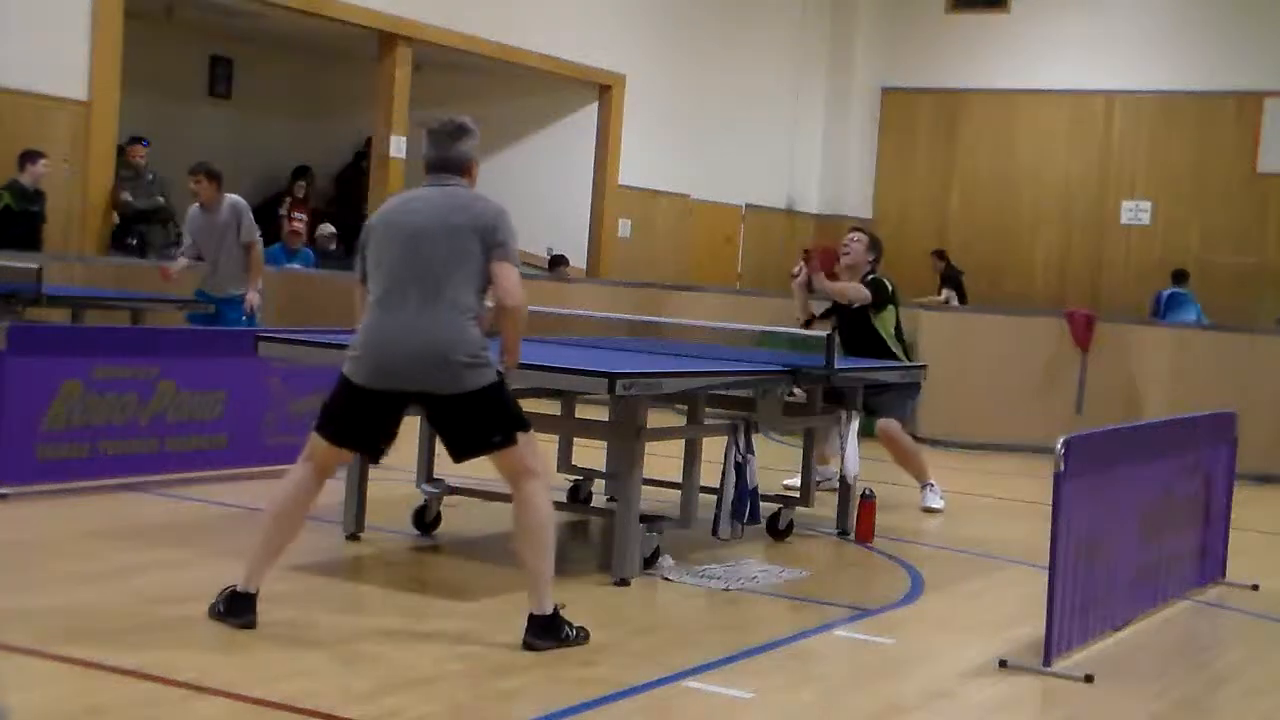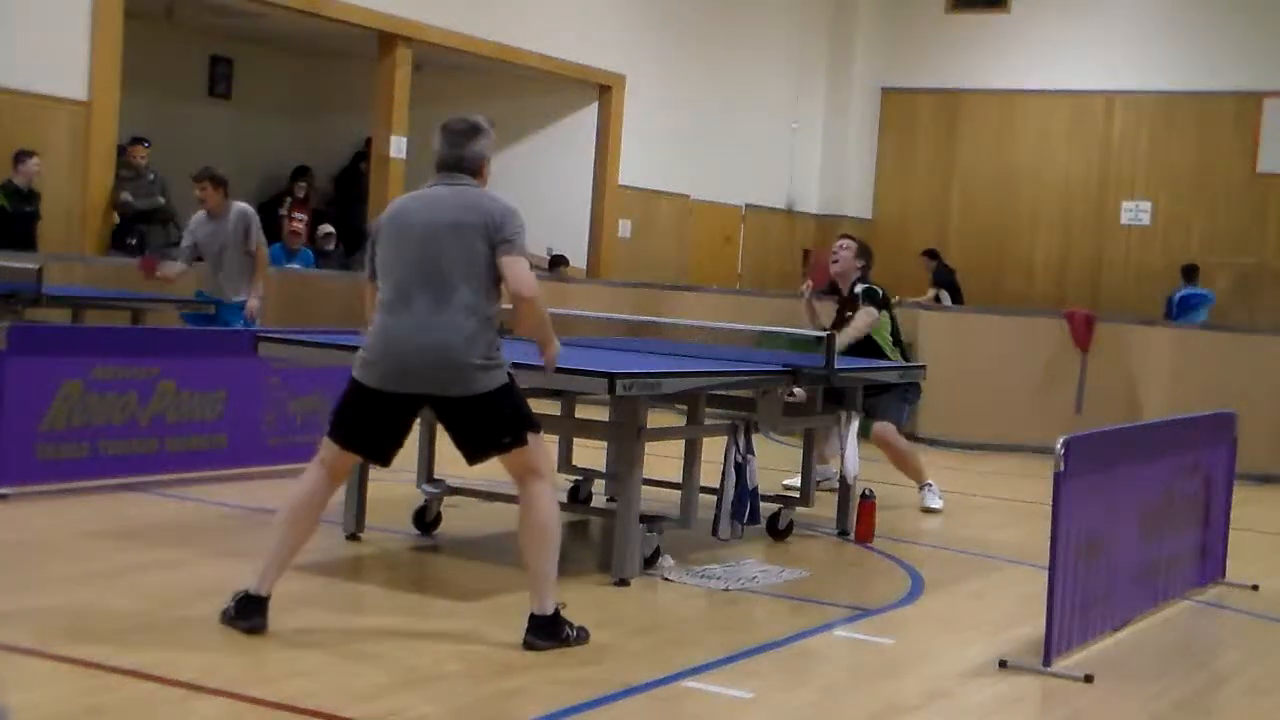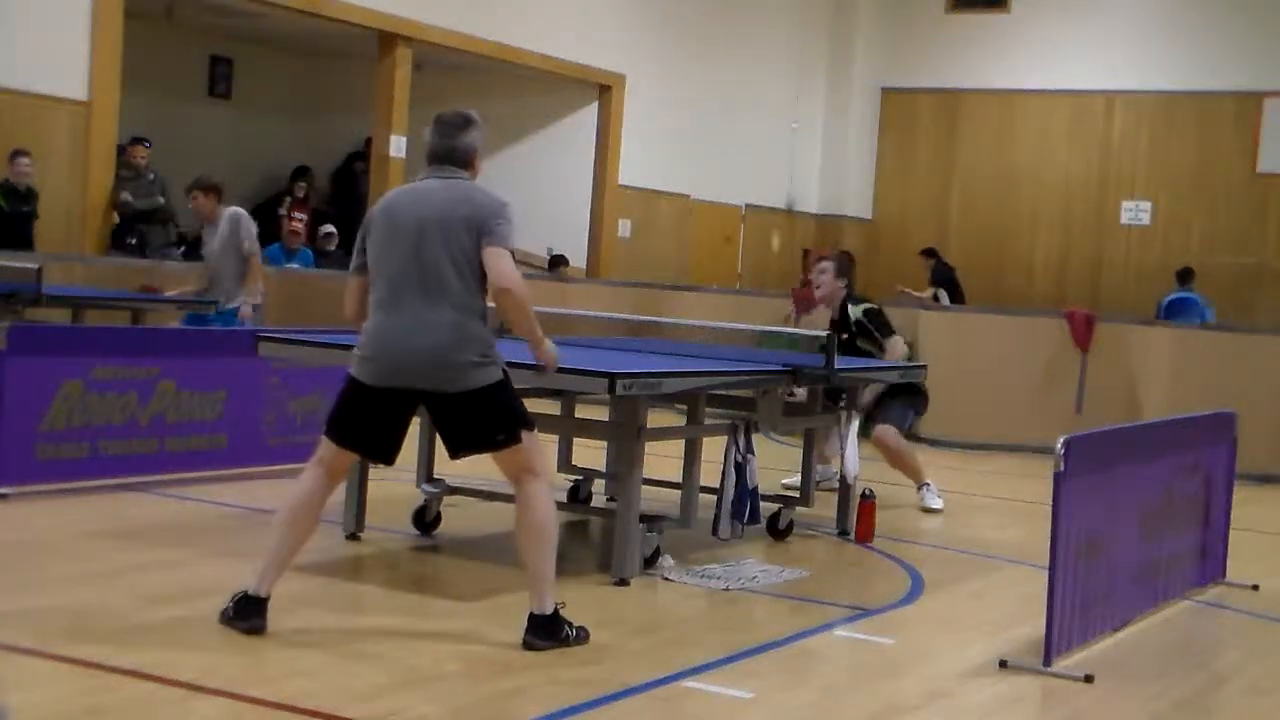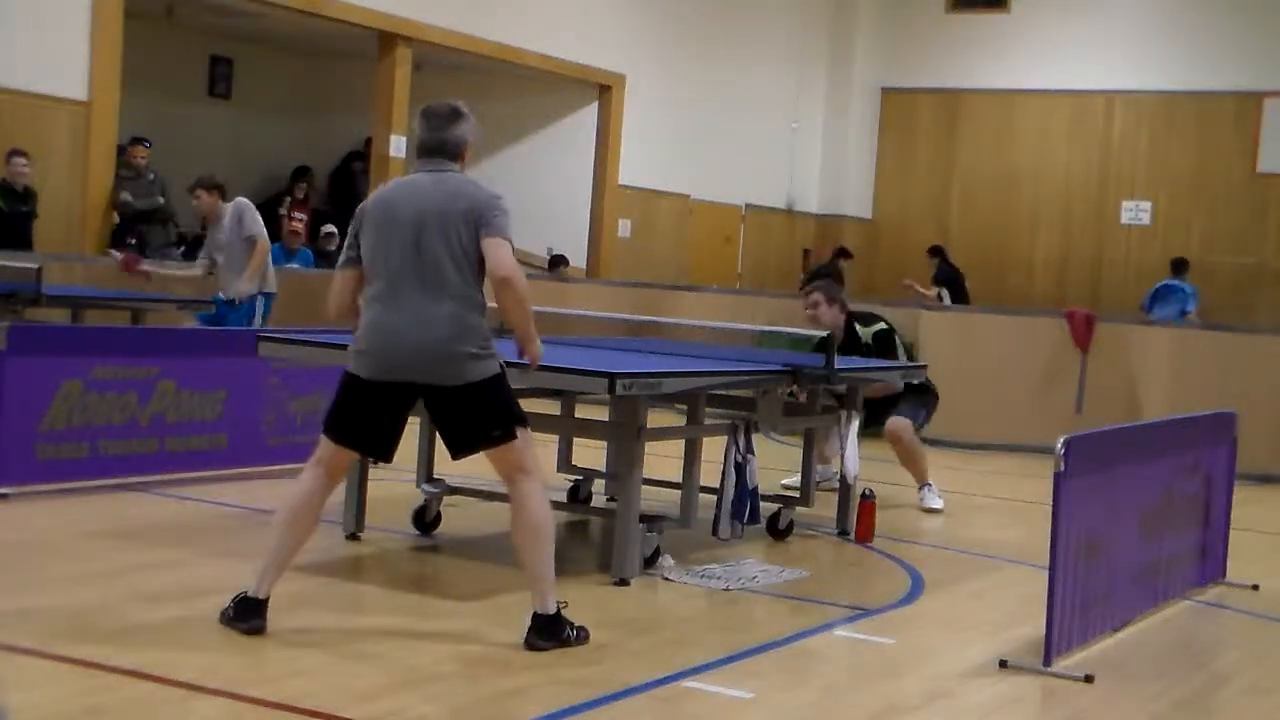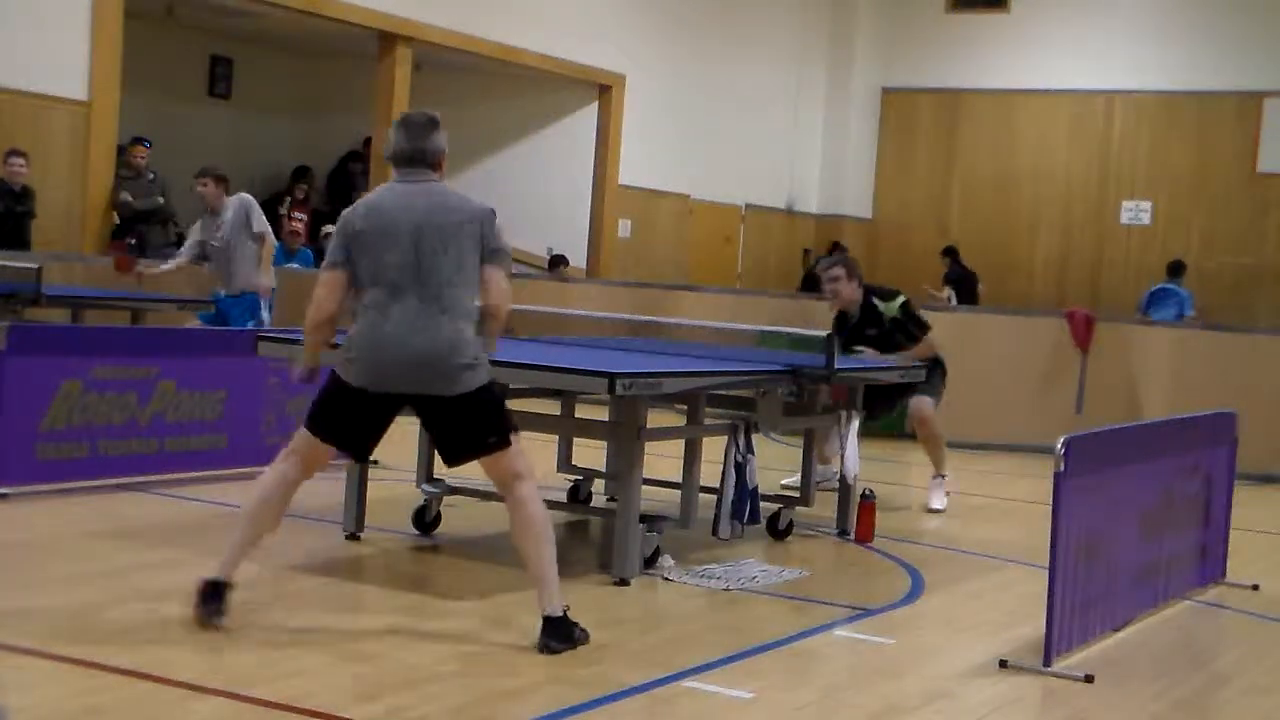
dt=0.2s
person 1, frame 1
left shoulder: (384, 214)
right shoulder: (488, 213)
right elbow: (512, 298)
right wrist: (511, 348)
left hip: (375, 360)
right hip: (458, 364)
left knee: (312, 466)
right knee: (530, 474)
left ankle: (243, 594)
right ankle: (544, 617)
person 1, frame 2
left shoulder: (393, 213)
right shoulder: (497, 212)
right elbow: (523, 290)
right wrist: (546, 342)
left hip: (385, 361)
right hip: (467, 365)
left knee: (325, 470)
right knee: (537, 475)
left ankle: (255, 597)
right ankle: (545, 618)
person 1, frame 3
left shoulder: (384, 207)
right shoulder: (486, 206)
left elbow: (353, 308)
right elbow: (504, 283)
right wrist: (539, 341)
left hip: (380, 360)
right hip: (463, 363)
left knee: (323, 469)
right knee: (532, 474)
left ankle: (254, 599)
right ankle: (544, 618)
person 1, frame 4
left shoulder: (375, 203)
right shoulder: (482, 199)
left elbow: (340, 304)
right elbow: (505, 274)
right wrist: (528, 337)
left hip: (378, 357)
right hip: (461, 358)
left knee: (322, 469)
right knee: (525, 474)
left ankle: (255, 600)
right ankle: (547, 616)
person 1, frame 5
left shoulder: (358, 214)
right shoulder: (474, 212)
left elbow: (321, 311)
right elbow: (497, 306)
left wrist: (308, 361)
right wrist: (473, 340)
left hip: (370, 365)
right hip: (453, 366)
left knee: (294, 463)
right knee: (518, 482)
left ankle: (218, 584)
right ankle: (554, 620)
person 2, frame 1
left shoulder: (877, 285)
right shoulder: (841, 296)
left elbow: (857, 294)
right elbow: (810, 329)
left wrist: (825, 286)
right wrist: (799, 288)
left hip: (894, 380)
left knee: (887, 428)
left ankle: (929, 486)
right ankle: (824, 472)
person 2, frame 2
left shoulder: (866, 291)
right shoulder: (843, 301)
left elbow: (868, 318)
left wrist: (839, 342)
right wrist: (809, 304)
left hip: (894, 385)
left knee: (882, 432)
left ankle: (927, 486)
right ankle: (825, 471)
person 2, frame 3
left shoulder: (862, 312)
right shoulder: (837, 322)
left elbow: (898, 350)
left wrist: (869, 394)
left hip: (903, 392)
right hip: (864, 391)
left knee: (883, 435)
left ankle: (925, 486)
right ankle: (826, 471)
person 2, frame 4
left shoulder: (873, 330)
right shoulder: (826, 343)
left elbow: (896, 381)
left hip: (912, 393)
right hip: (873, 396)
left knee: (896, 429)
left ankle: (927, 487)
right ankle: (826, 471)
person 2, frame 5
left shoulder: (891, 304)
right shoulder: (842, 321)
left elbow: (930, 347)
left wrist: (884, 359)
left hip: (923, 369)
left knee: (921, 411)
left ankle: (940, 480)
right ankle: (827, 471)
